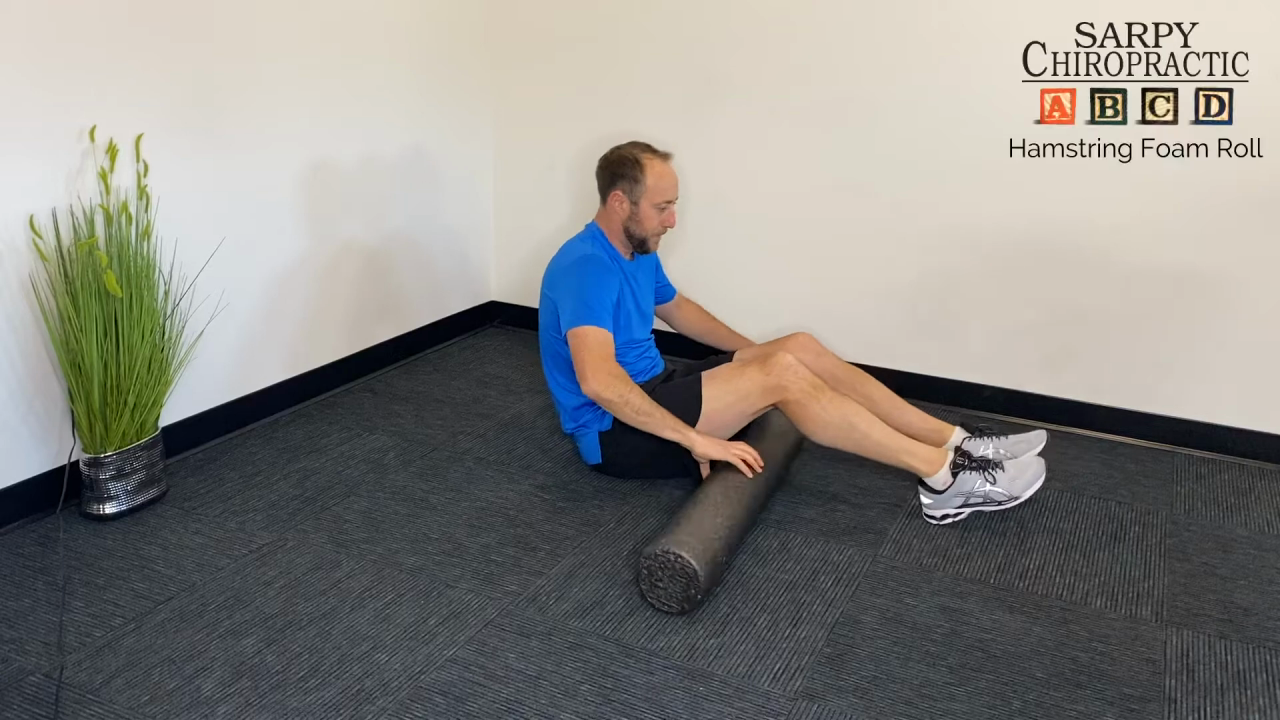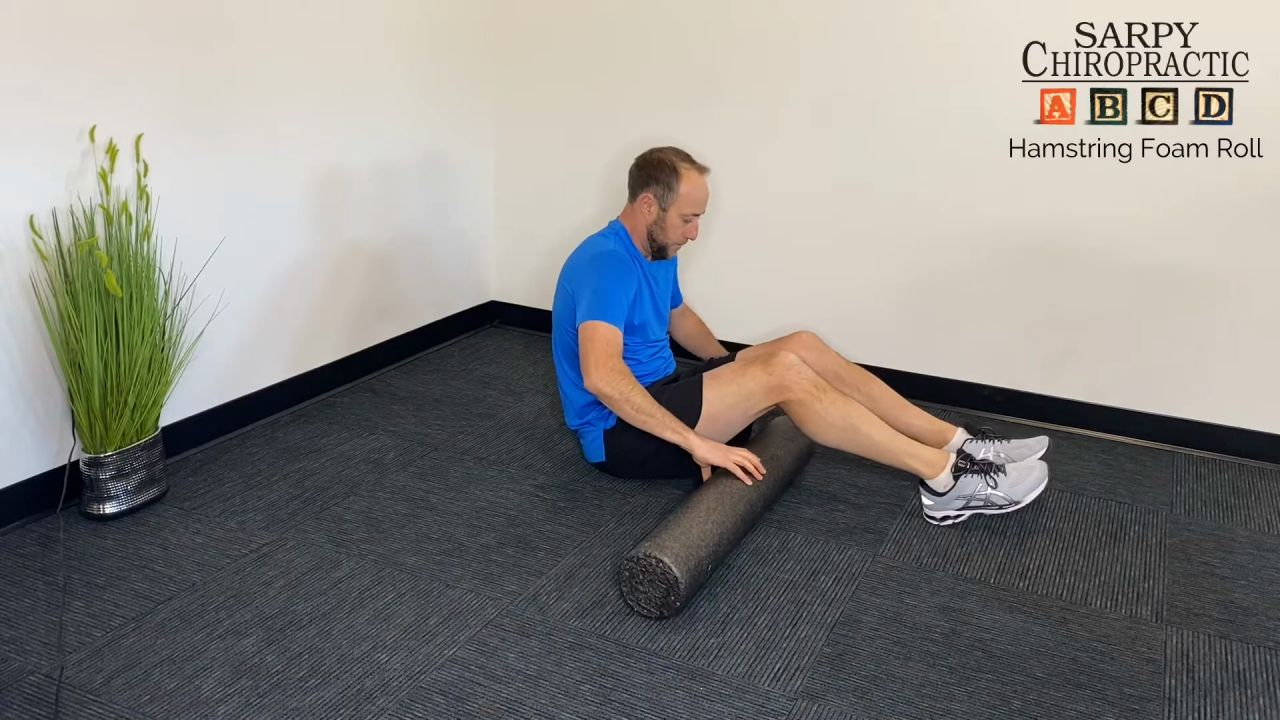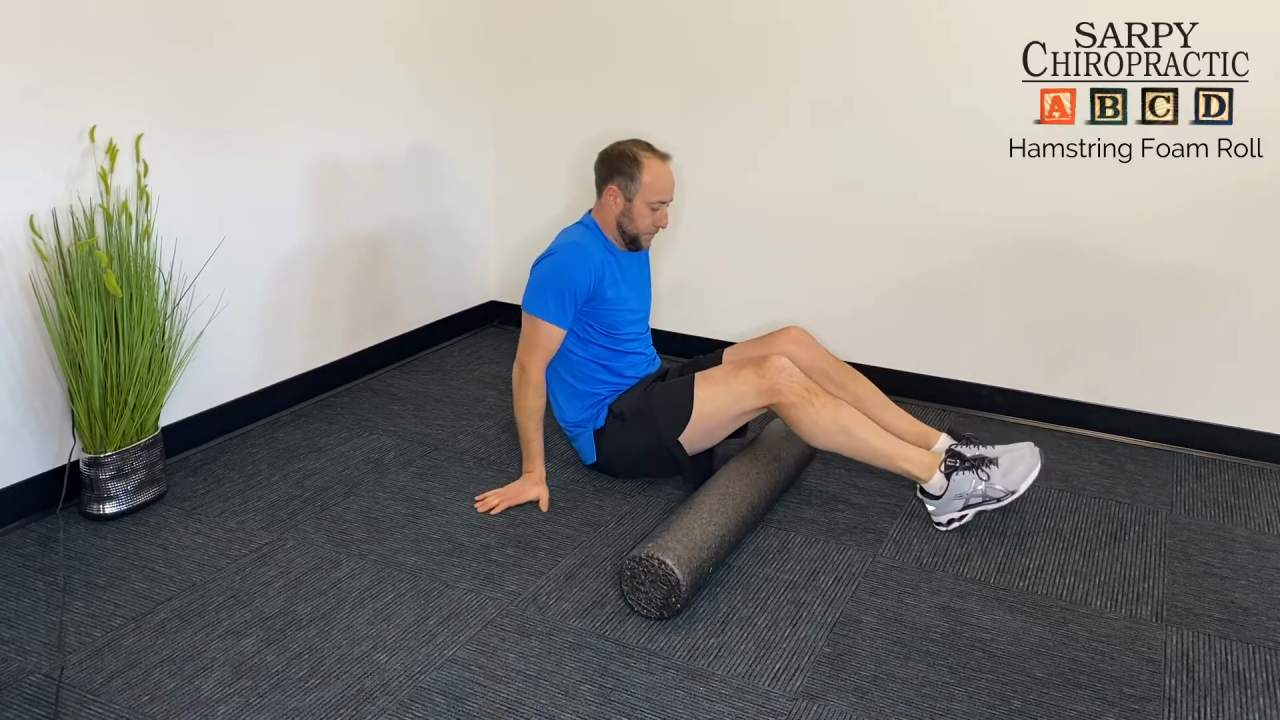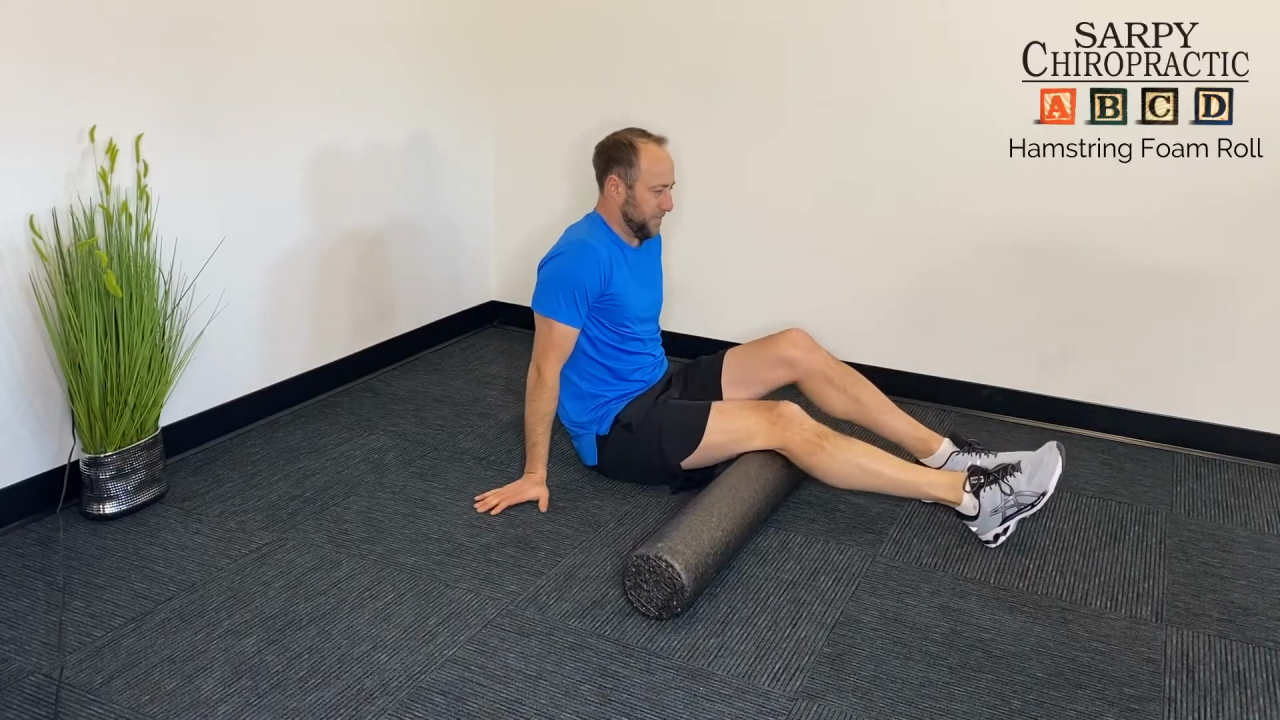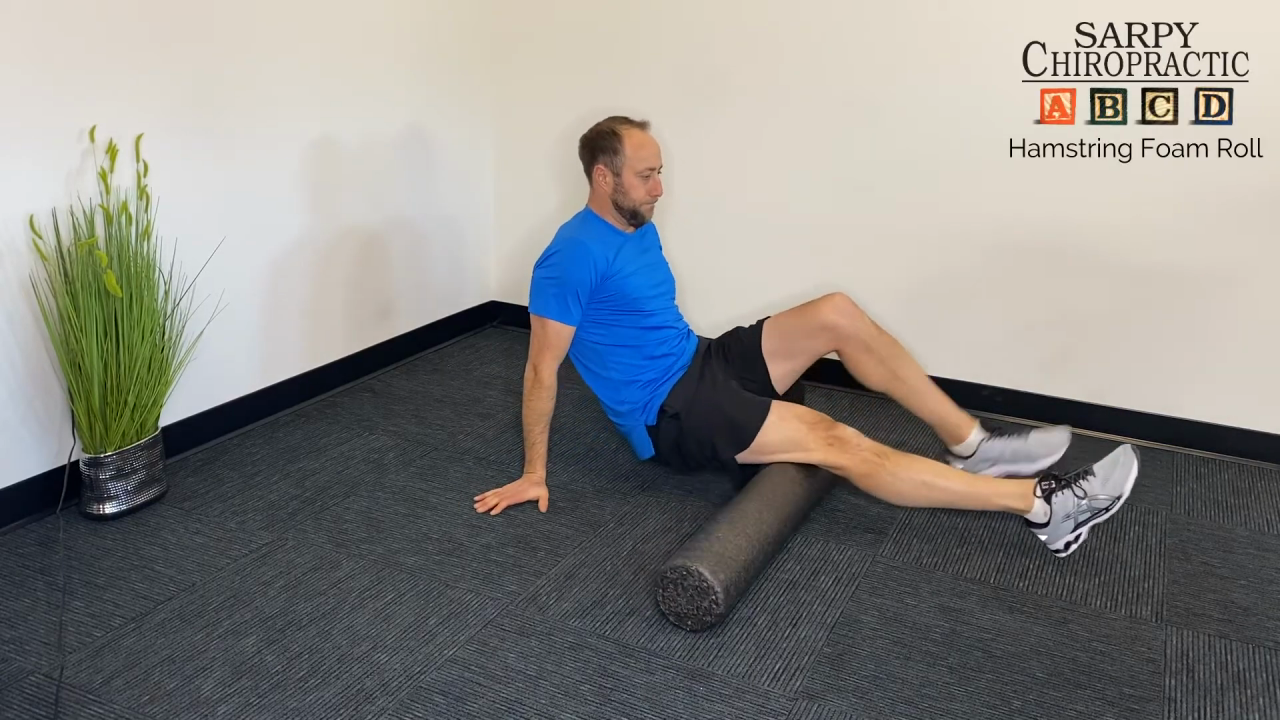
dt=1s
person 1, frame 1
left shoulder: (638, 254)
right shoulder: (584, 267)
left elbow: (675, 307)
right elbow: (598, 381)
left wrist: (753, 349)
right wrist: (695, 440)
left hip: (651, 392)
right hip: (616, 434)
left knee: (799, 348)
right knee: (780, 373)
left ankle: (958, 444)
right ankle: (945, 476)
person 1, frame 2
left shoulder: (656, 252)
right shoulder: (606, 263)
right elbow: (601, 376)
left wrist: (732, 373)
right wrist: (695, 442)
left hip: (658, 394)
right hip: (620, 434)
left knee: (802, 347)
right knee: (783, 371)
left ankle: (957, 445)
right ankle: (947, 478)
person 1, frame 3
left shoulder: (630, 243)
right shoulder: (571, 260)
right elbow: (529, 367)
right wrist: (534, 472)
left hip: (647, 389)
right hip: (613, 429)
left knee: (793, 344)
right knee: (775, 376)
left ankle: (943, 449)
right ankle: (941, 481)
person 1, frame 4
left shoulder: (644, 237)
right shoulder: (579, 257)
right elbow: (545, 369)
right wrist: (534, 474)
left hip: (658, 387)
right hip: (616, 429)
left knee: (795, 349)
right knee: (782, 423)
left ankle: (944, 456)
right ankle: (970, 498)
person 1, frame 5
left shoulder: (638, 229)
right shoulder: (573, 256)
right elbow: (541, 369)
right wrist: (533, 475)
left hip: (704, 365)
right hip: (669, 415)
left knee: (835, 314)
right knee: (835, 443)
left ankle: (970, 441)
right ankle: (1041, 504)
